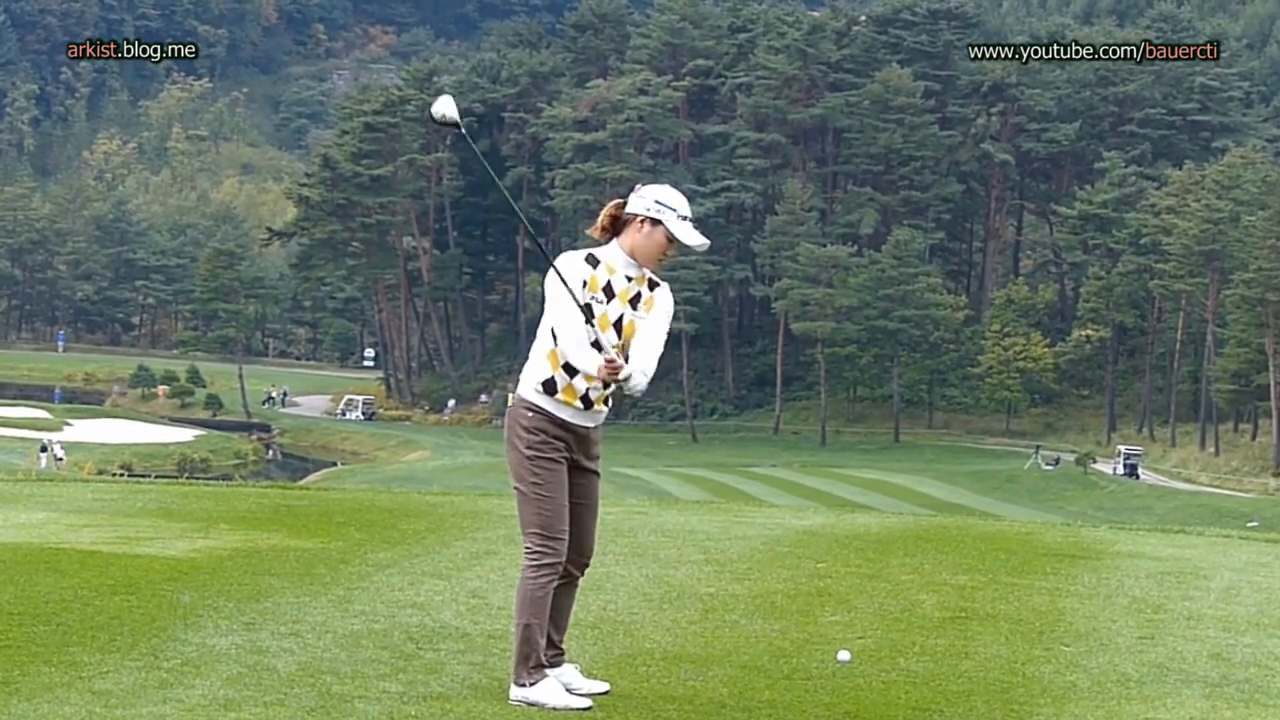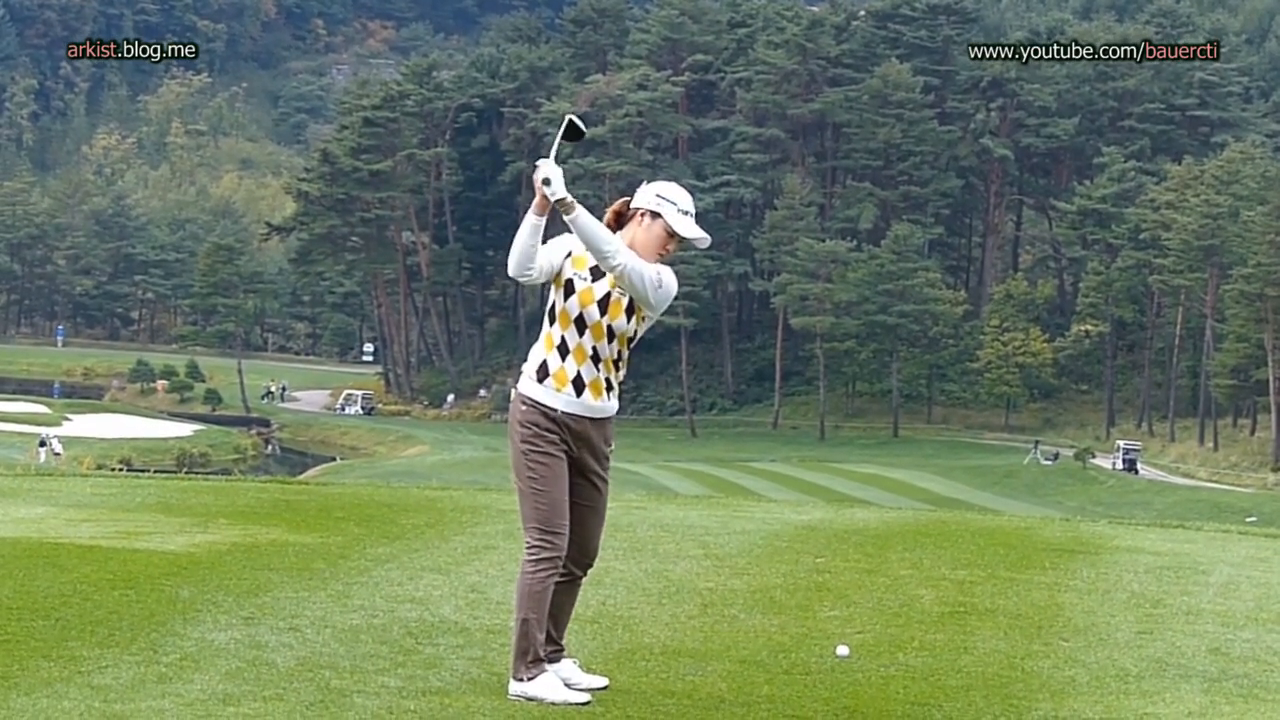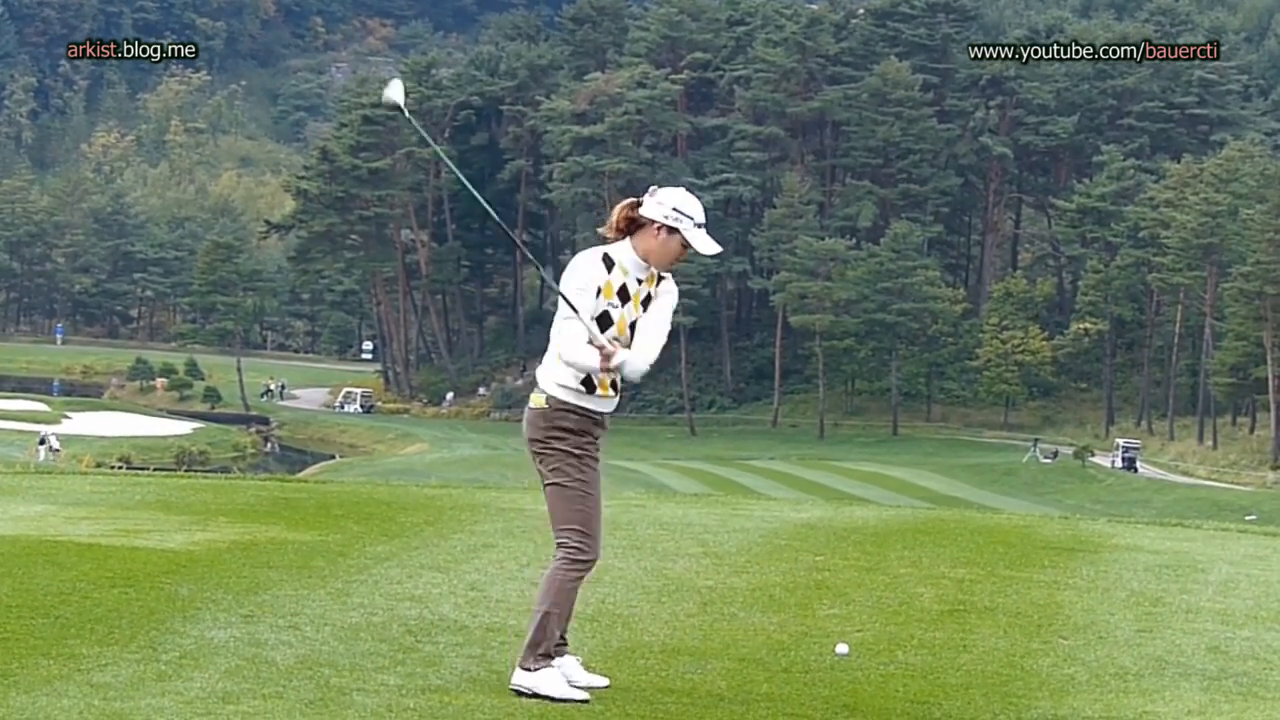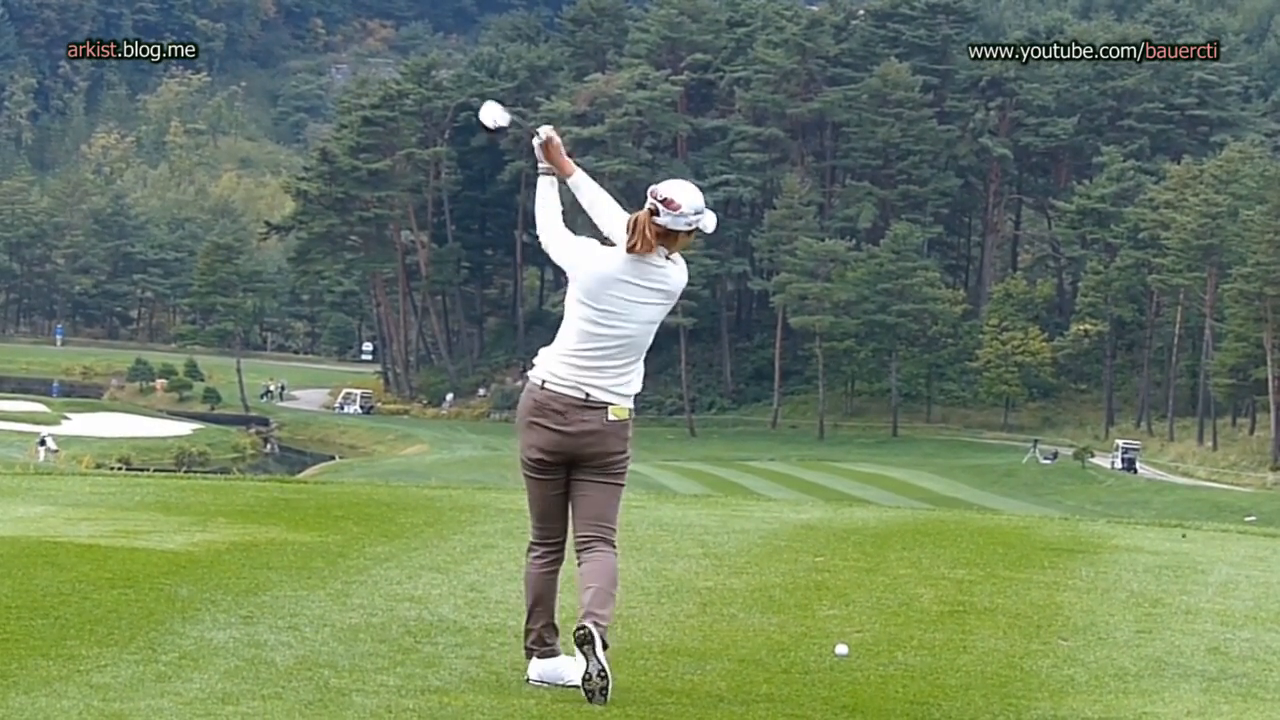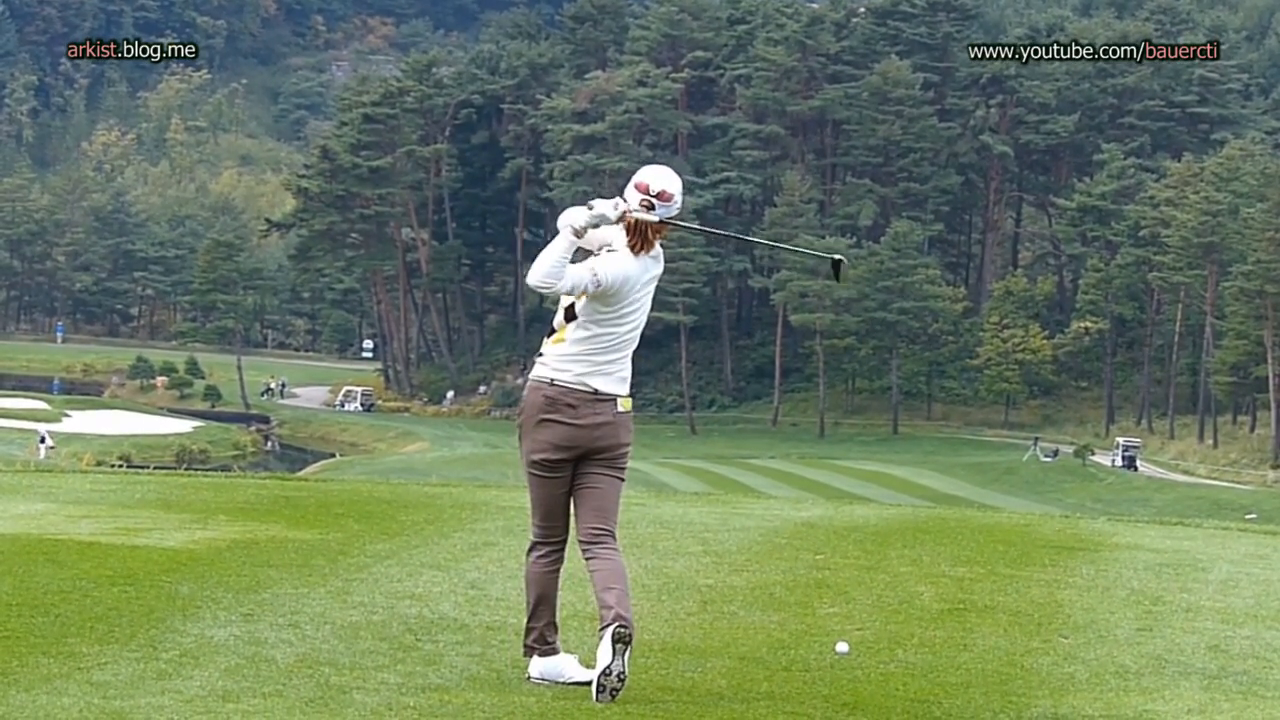
dt=0.4s
person 1, frame 1
left shoulder: (658, 295)
right shoulder: (574, 265)
left elbow: (648, 346)
right elbow: (571, 340)
left wrist: (632, 375)
right wrist: (598, 367)
left hip: (585, 430)
right hip: (539, 420)
left knee: (576, 555)
right knee: (546, 552)
left ankle: (552, 662)
right ankle: (527, 678)
person 1, frame 2
left shoulder: (661, 284)
right shoulder: (568, 250)
left elbow: (617, 264)
right elbow: (520, 270)
left wrist: (568, 205)
right wrist: (541, 207)
left hip: (596, 428)
right hip: (541, 415)
left knee: (581, 553)
right knee: (547, 546)
left ankle: (551, 657)
right ankle: (527, 672)
person 1, frame 3
left shoulder: (664, 288)
right shoulder: (591, 268)
left elbow: (648, 347)
right elbow: (569, 347)
left wrist: (622, 361)
right wrist: (595, 354)
left hip: (576, 417)
right hip: (564, 417)
left knee: (575, 544)
right knee: (578, 548)
left ankle: (551, 654)
right ankle: (534, 667)
person 1, frame 4
left shoulder: (591, 260)
right shoulder: (675, 276)
left elbow: (546, 225)
right elbow: (621, 229)
left wrist: (553, 168)
right wrist: (570, 170)
left hip: (545, 407)
right hip: (607, 423)
left knee: (546, 542)
right knee: (597, 542)
left ankle: (543, 655)
right ankle: (592, 625)
person 1, frame 5
left shoulder: (616, 269)
right shoulder: (649, 257)
left elbow: (541, 280)
right elbow: (568, 223)
left wrist: (591, 220)
left hip: (552, 404)
right hip: (609, 414)
left knee: (548, 538)
right knee: (599, 537)
left ankle: (543, 653)
right ankle: (616, 626)
